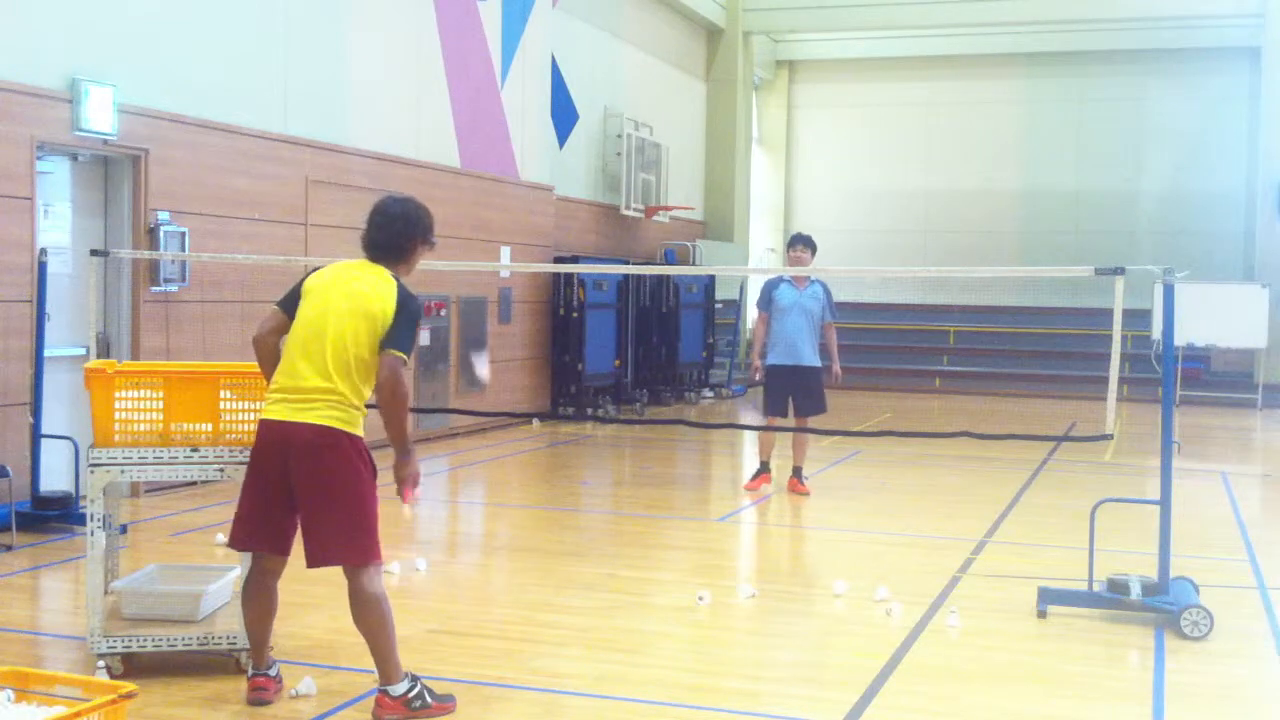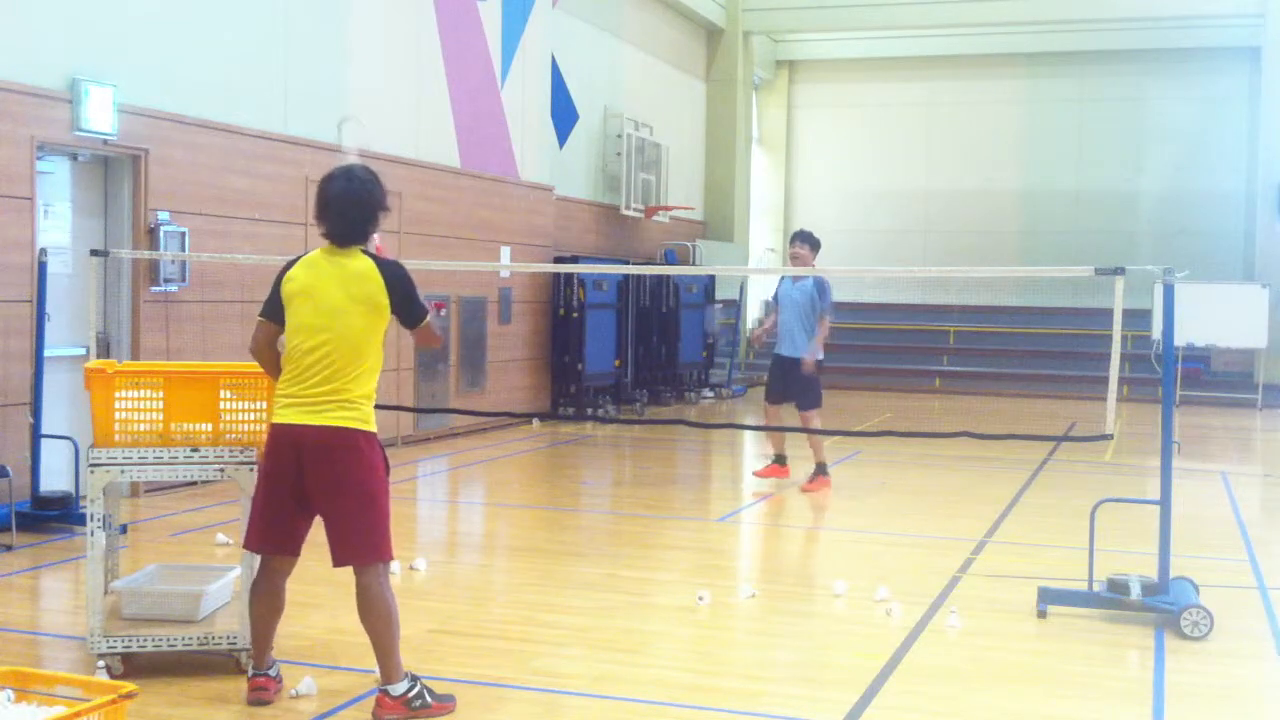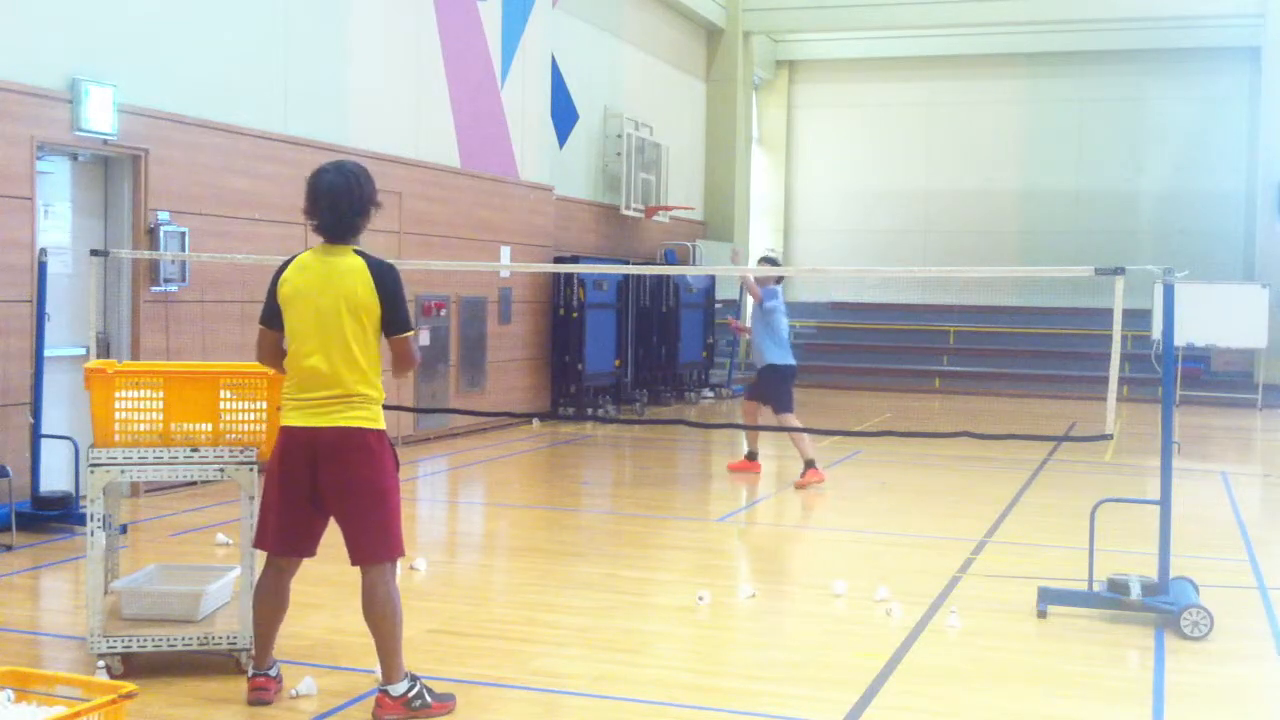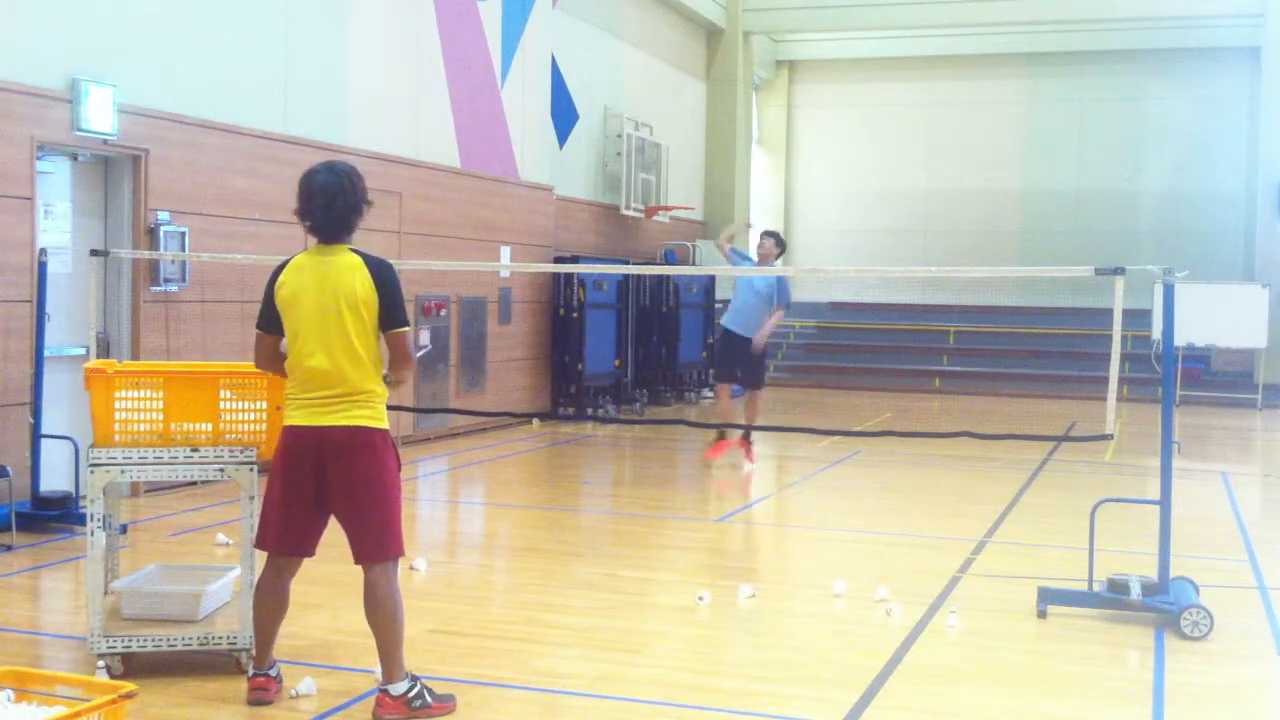
dt=0.5s
person 1, frame 1
left shoulder: (321, 276)
right shoulder: (401, 301)
left elbow: (264, 338)
right elbow: (390, 385)
right wrist: (404, 455)
left hip: (275, 427)
right hip: (332, 434)
left knee: (265, 560)
right knee: (362, 568)
left ankle: (261, 672)
person 1, frame 2
left shoulder: (294, 271)
right shoulder: (386, 274)
left elbow: (260, 347)
right elbow: (430, 338)
left hip: (287, 430)
right hip: (346, 434)
left knee: (275, 560)
right knee: (371, 566)
left ankle: (261, 673)
person 1, frame 3
left shoulder: (288, 272)
right shoulder: (378, 274)
left elbow: (267, 353)
right elbow: (407, 360)
right wrist: (387, 368)
left hip: (297, 431)
right hip: (357, 433)
left knee: (280, 560)
right knee: (377, 565)
left ankle: (261, 673)
person 1, frame 4
left shoulder: (284, 275)
right shoulder: (375, 272)
left elbow: (265, 358)
right elbow: (404, 359)
right wrist: (389, 378)
left hip: (300, 432)
right hip: (360, 432)
left knee: (281, 560)
right knee: (380, 564)
left ankle: (261, 672)
person 2, frame 1
left shoulder: (821, 290)
right shoulder: (773, 286)
left elbow: (829, 328)
right elbow: (762, 323)
left wrist: (835, 361)
right wrist: (756, 356)
left hip: (809, 365)
right hip: (777, 363)
left knee: (802, 420)
right knee: (771, 419)
left ankle: (796, 476)
right ankle: (764, 470)
person 2, frame 2
left shoulder: (818, 284)
right shoulder: (784, 282)
left elbow: (824, 322)
left wrist: (812, 352)
right wrist: (763, 329)
left hip: (806, 359)
right hip: (781, 355)
left knee: (808, 414)
right knee: (772, 407)
left ankle: (821, 471)
right ankle: (780, 463)
person 2, frame 3
left shoulder: (771, 292)
right shoulder: (764, 300)
left elbow: (754, 291)
left wrist: (739, 266)
right wrist: (743, 328)
left hip: (778, 366)
right hip: (769, 366)
left knee: (785, 416)
right knee: (749, 406)
left ankle: (811, 468)
right ankle: (751, 459)
person 2, frame 4
left shoulder: (779, 280)
right shoulder: (744, 264)
left elbow: (780, 313)
right elbow: (721, 244)
left wrist: (765, 332)
right wrist: (735, 229)
left hip: (753, 340)
right hip: (730, 333)
left knee: (753, 392)
right knee: (722, 387)
left ankle: (746, 438)
right ankle: (721, 437)
